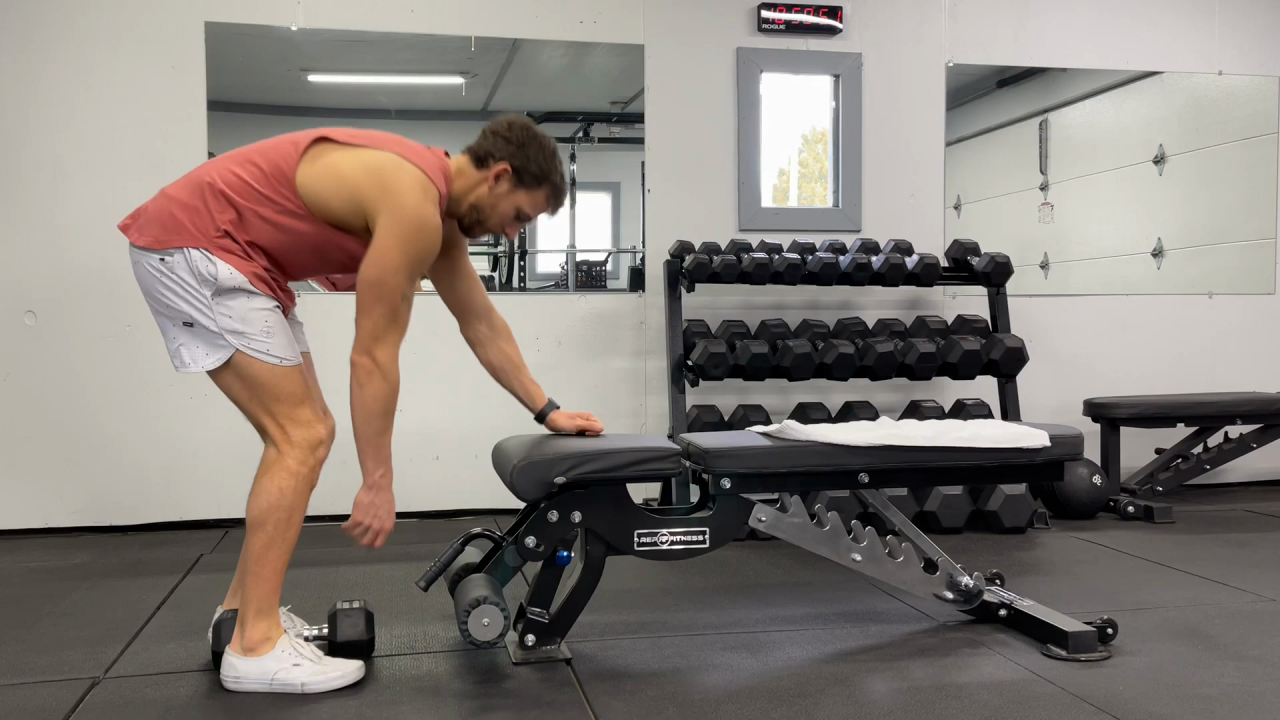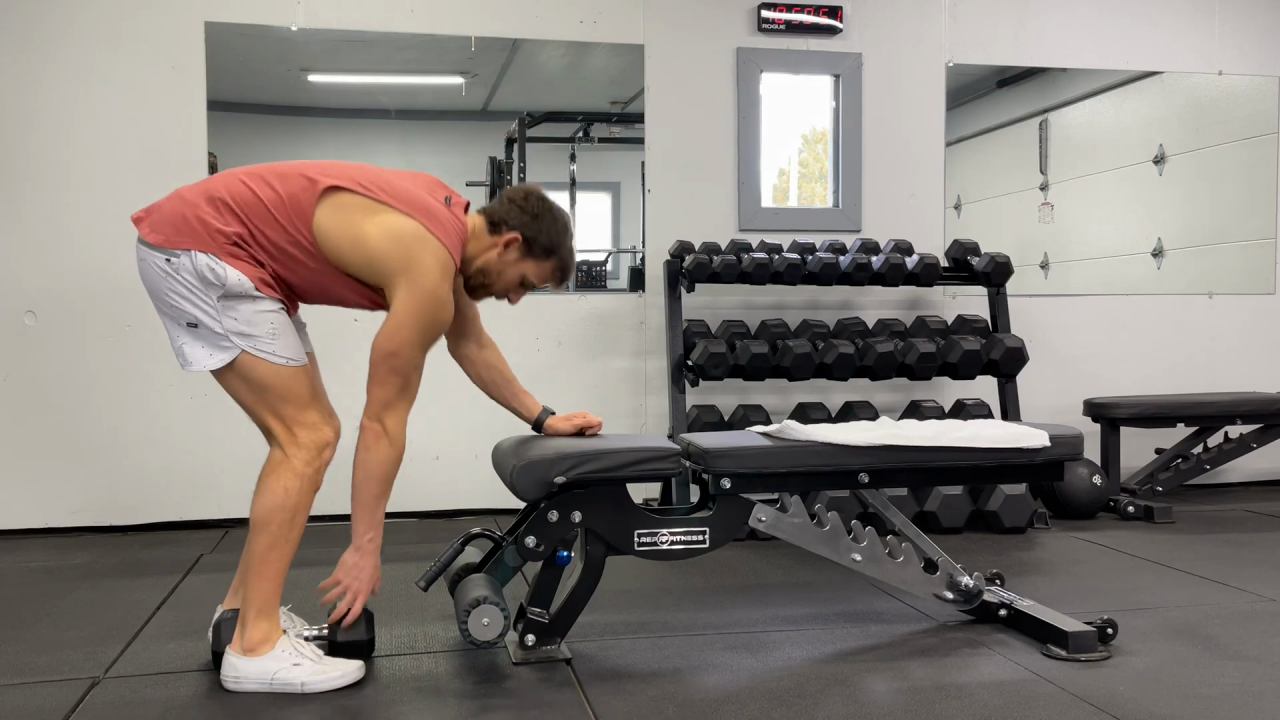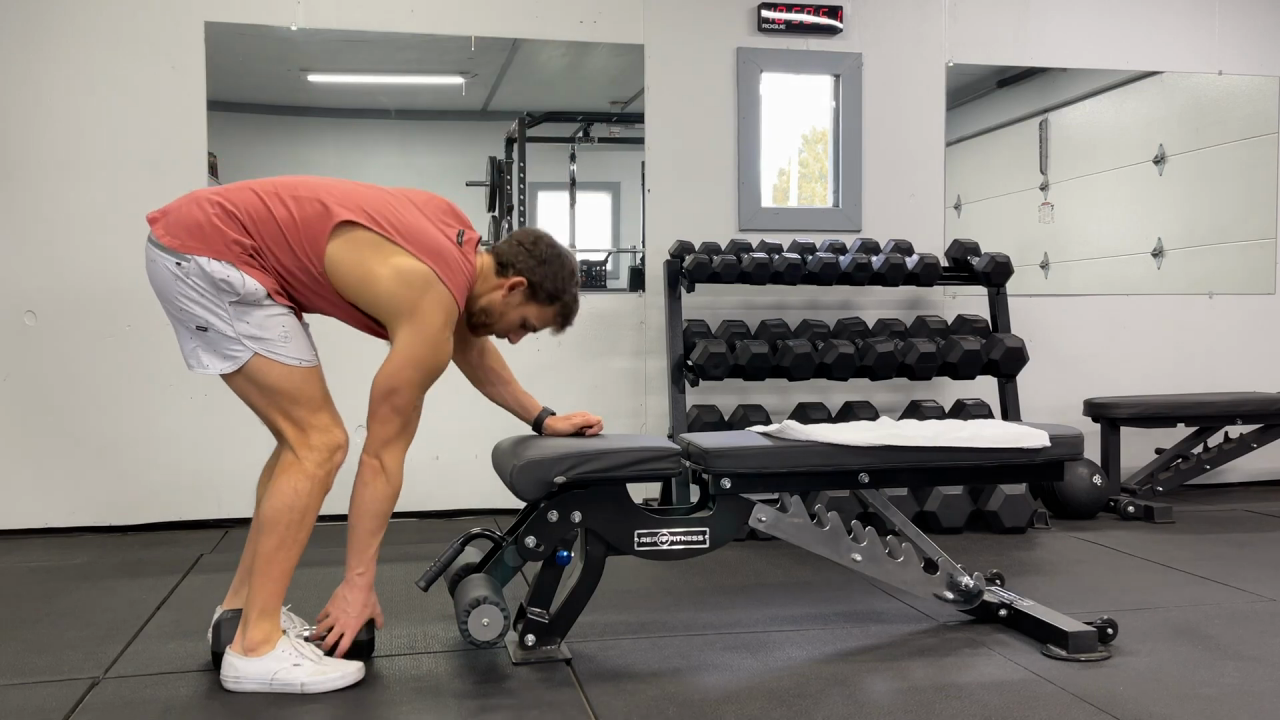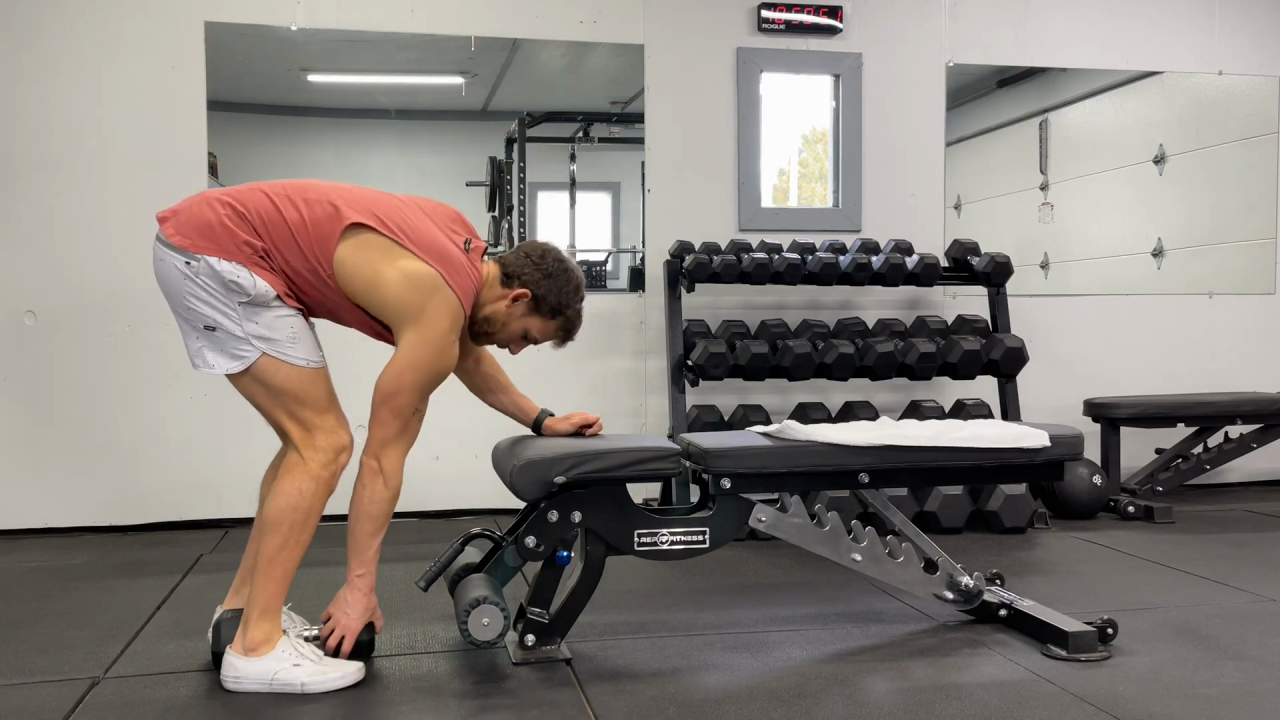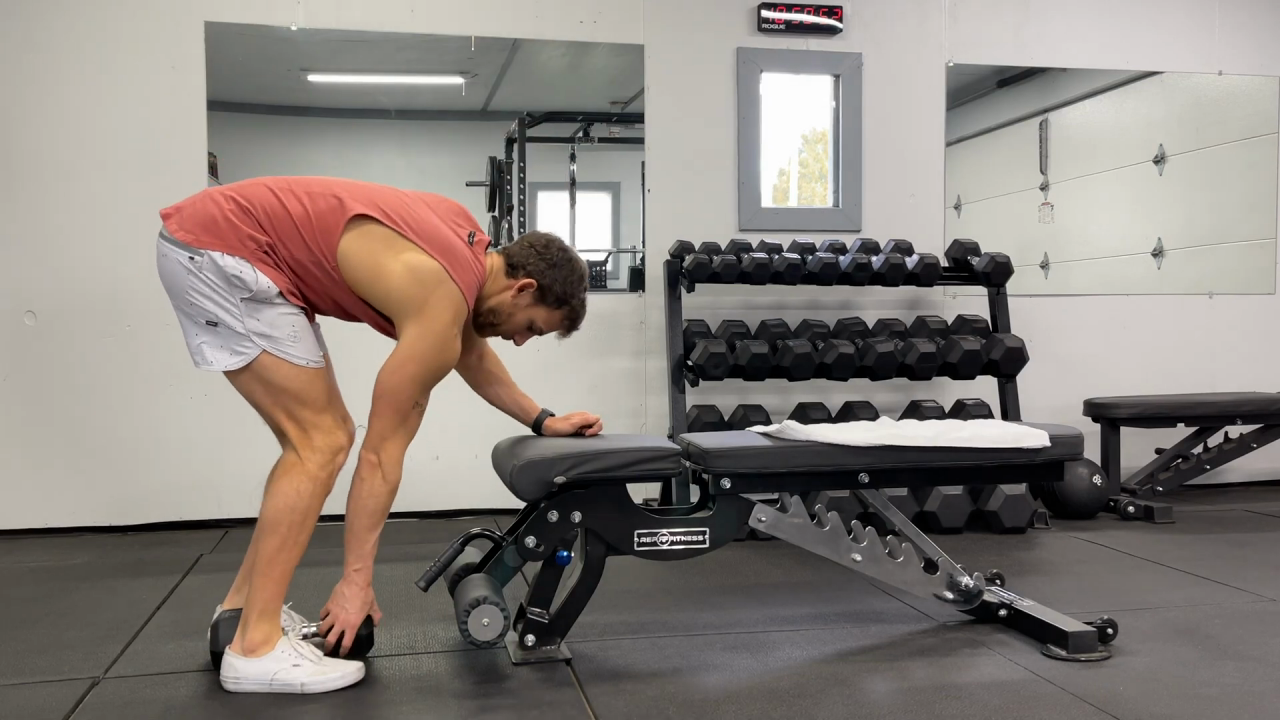
dt=0.1s
person 1, frame 1
left shoulder: (437, 190)
right shoulder: (414, 210)
left elbow: (477, 317)
right elbow: (374, 356)
left wrist: (545, 408)
right wrist: (378, 484)
left hip: (227, 251)
right hip: (188, 244)
left knee: (301, 433)
right knee: (302, 438)
left ankle: (244, 606)
right ankle: (254, 647)
person 1, frame 2
left shoulder: (448, 218)
right shoulder: (426, 265)
left elbow: (471, 345)
right elbow: (383, 422)
left wrist: (543, 420)
right wrist: (365, 552)
left hip: (209, 245)
right hip: (195, 246)
left knee: (305, 434)
right knee: (307, 440)
left ankle: (243, 609)
right ankle: (253, 650)
person 1, frame 3
left shoulder: (457, 242)
right shoulder: (431, 311)
left elbow: (472, 348)
right elbow: (382, 456)
left wrist: (542, 418)
right wrist: (358, 583)
left hip: (206, 245)
right hip: (206, 252)
left knee: (307, 436)
right knee: (318, 443)
left ankle: (242, 608)
right ankle: (255, 647)
person 1, frame 4
left shoulder: (462, 249)
right shoulder: (436, 317)
left elbow: (471, 358)
right elbow: (383, 458)
left wrist: (541, 420)
right wrist: (359, 587)
left hip: (215, 243)
right hip: (215, 253)
left knee: (312, 437)
right knee: (323, 445)
left ankle: (243, 607)
right ankle: (256, 647)
person 1, frame 5
left shoulder: (467, 246)
right shoulder: (439, 310)
left elbow: (473, 357)
right elbow: (382, 456)
left wrist: (542, 420)
right wrist: (356, 583)
left hip: (227, 246)
right hip: (218, 249)
left knee: (316, 435)
right knee: (321, 445)
left ankle: (246, 602)
right ankle: (256, 646)
